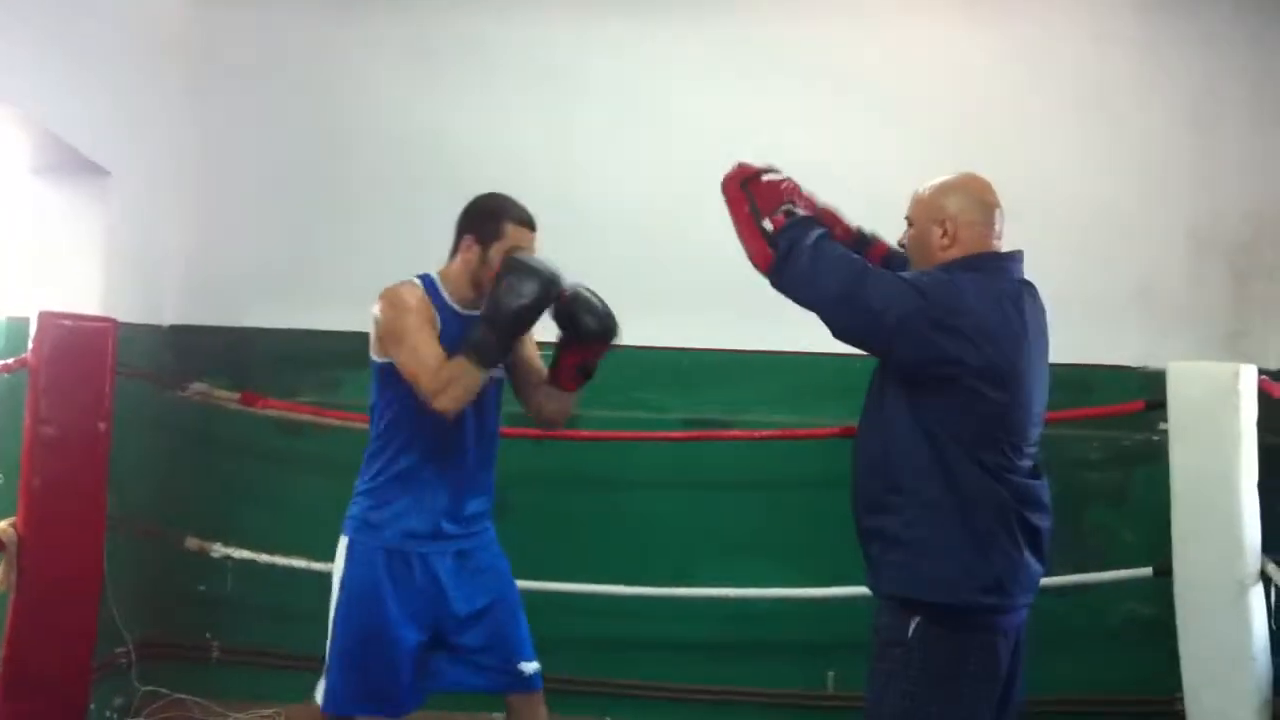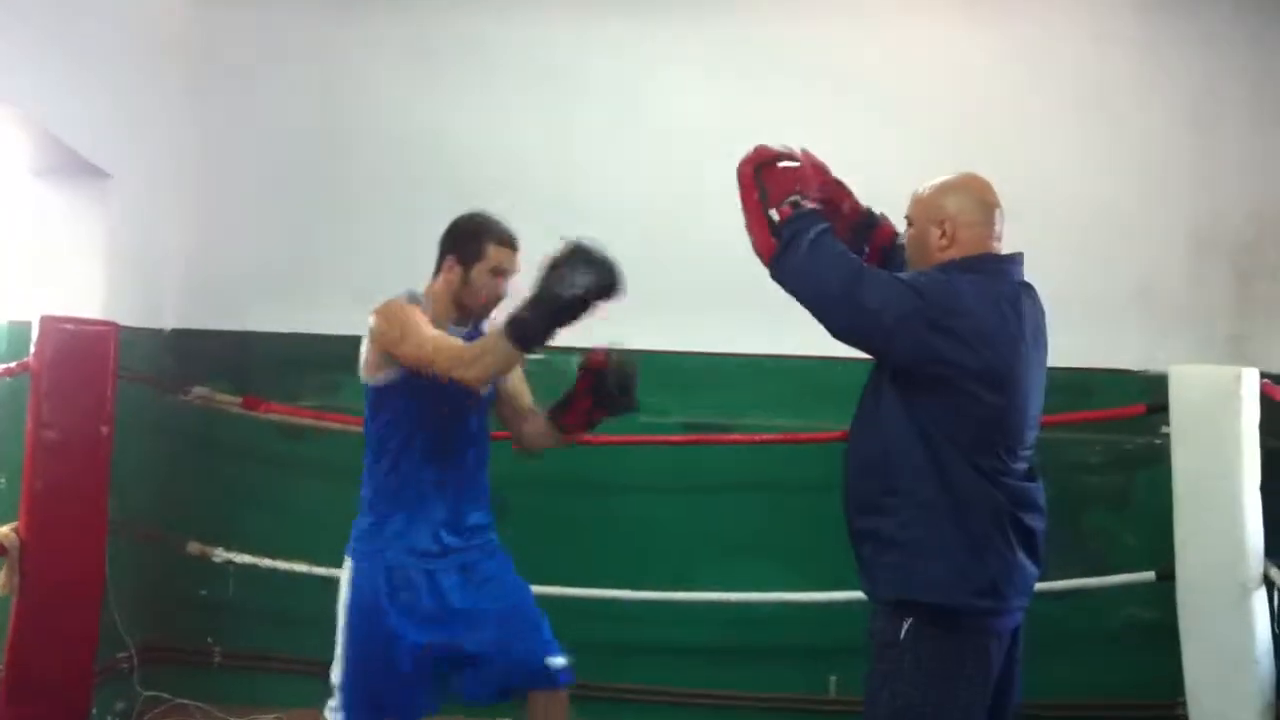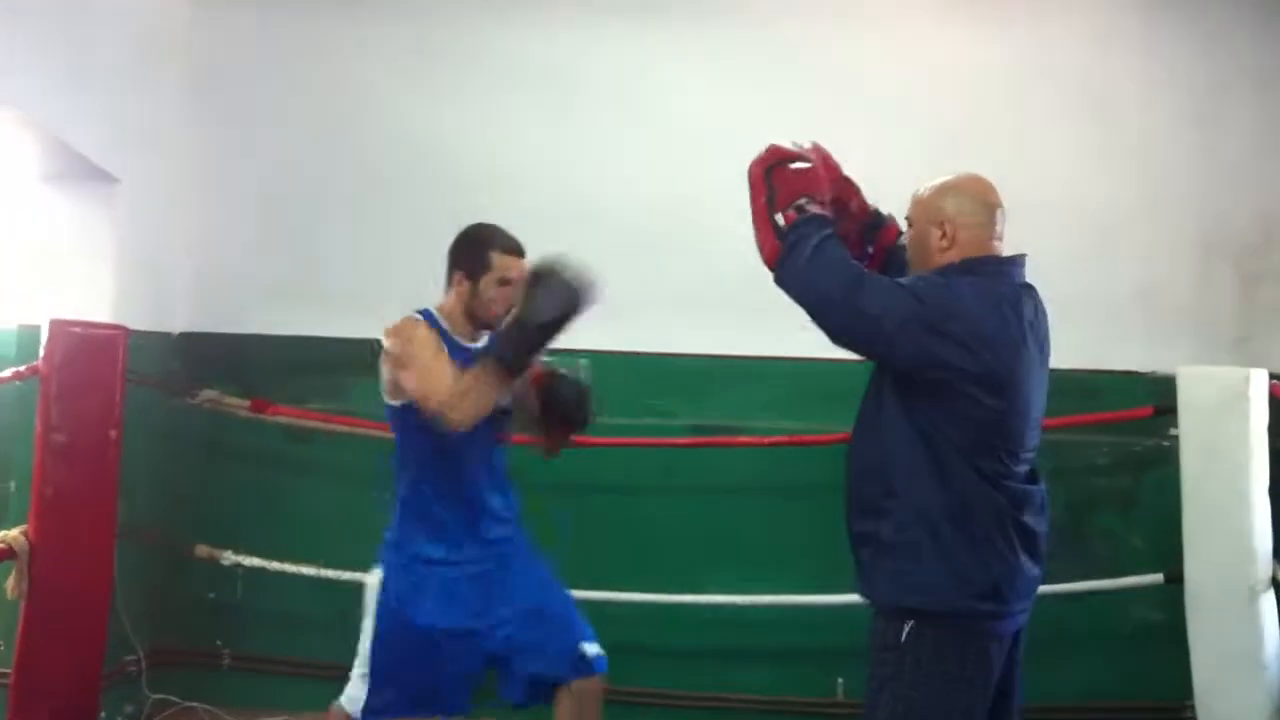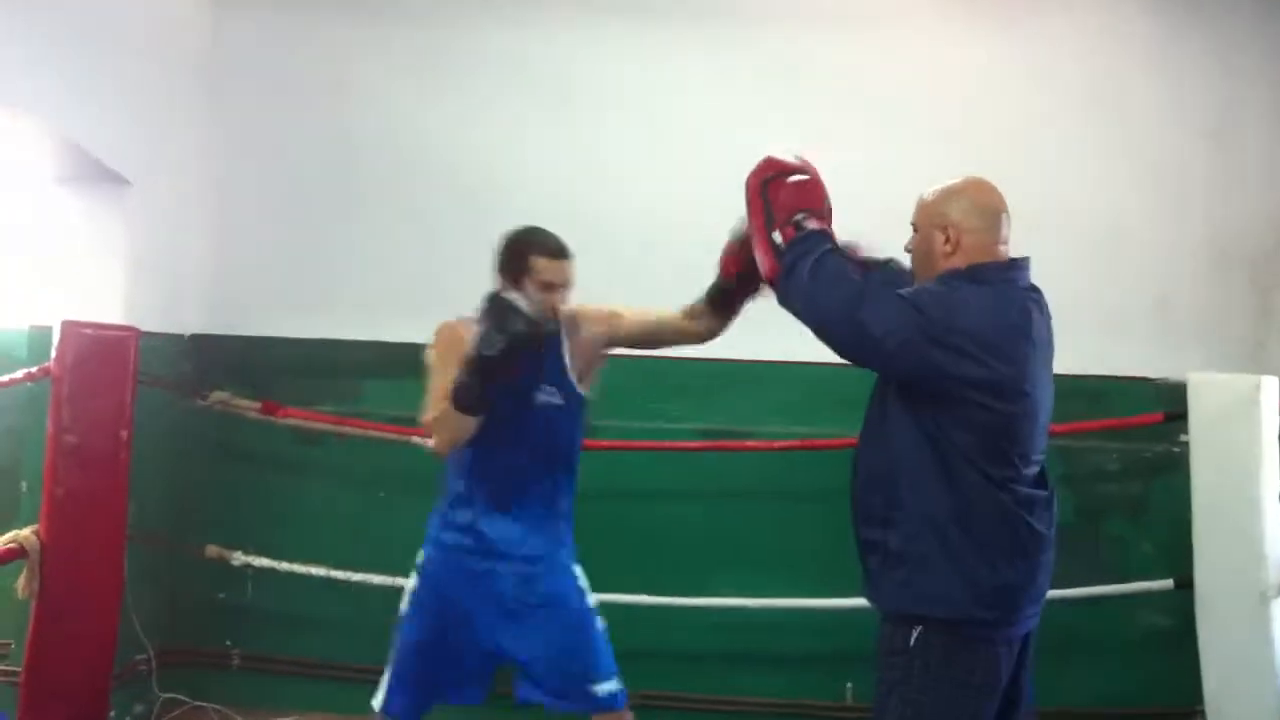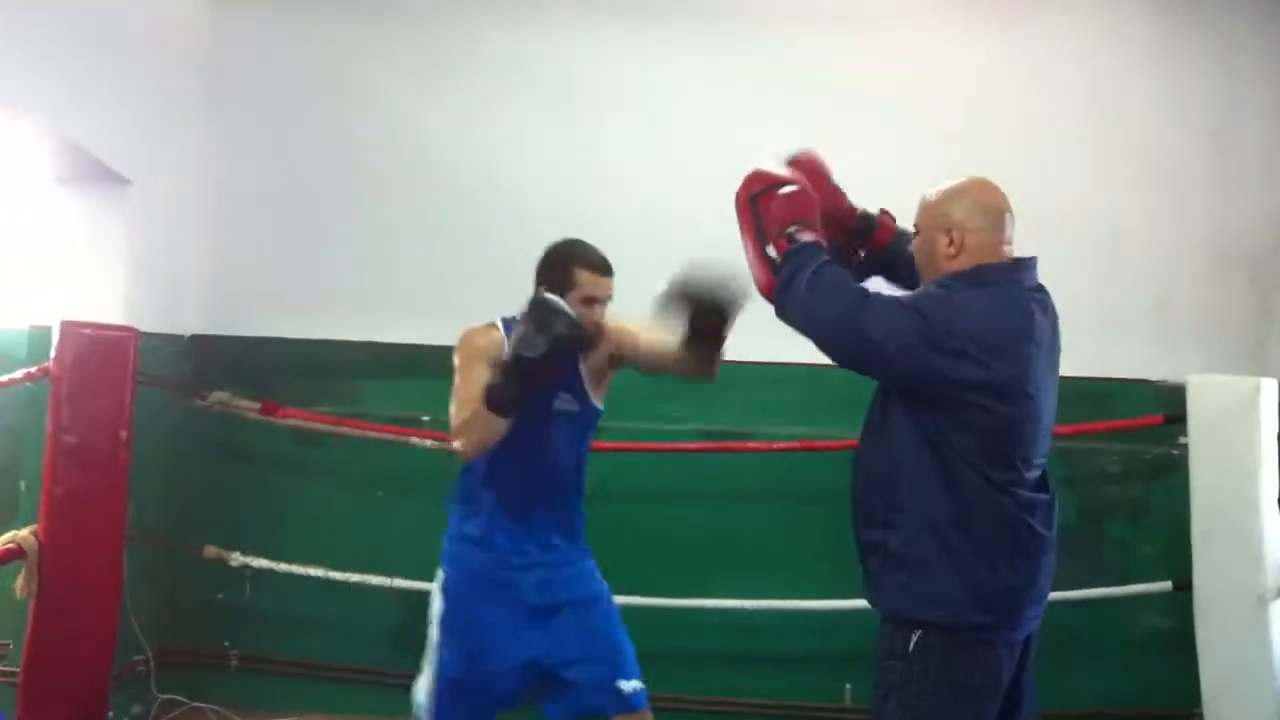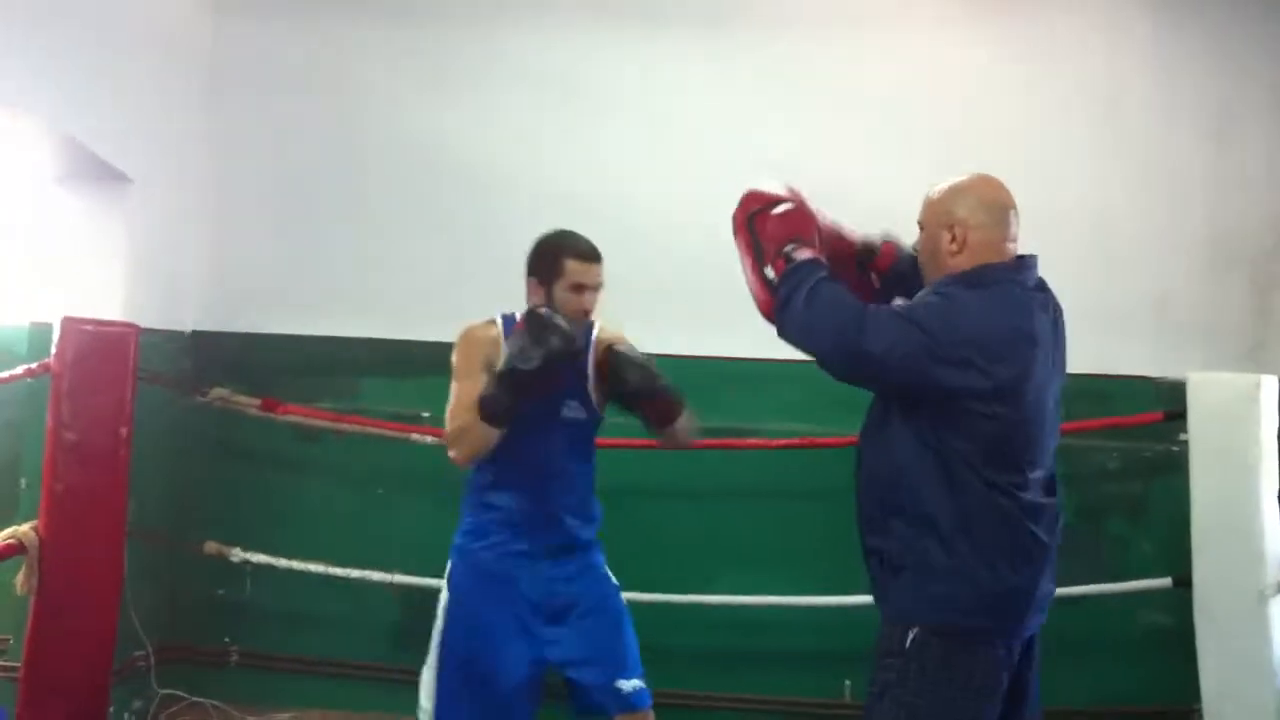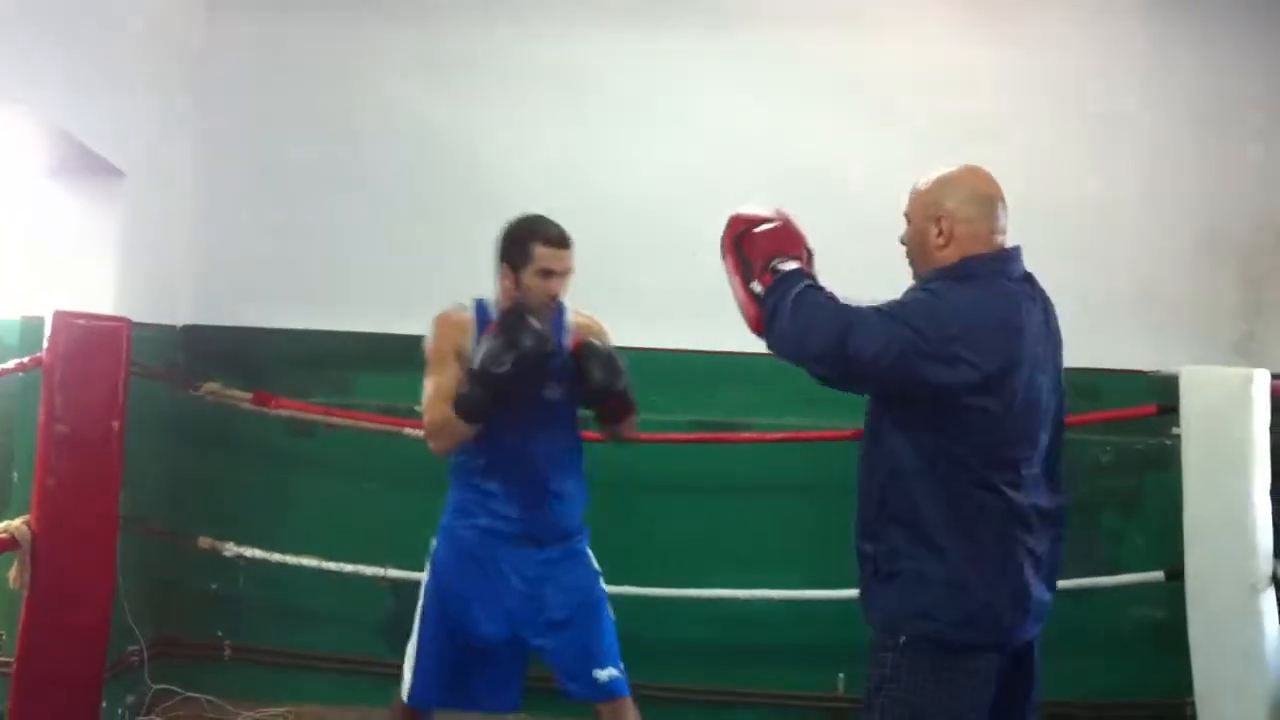
dt=0.1s
person 1, frame 1
left shoulder: (956, 306)
right shoulder: (1007, 298)
left elbow: (845, 291)
right elbow: (890, 285)
left wrist: (784, 220)
right wrist: (843, 234)
left hip: (944, 575)
right hip: (991, 569)
person 1, frame 2
left shoulder: (954, 308)
right shoulder: (1009, 300)
left elbow: (841, 291)
right elbow: (897, 281)
left wrist: (795, 212)
right wrist: (848, 218)
left hip: (940, 581)
right hip: (988, 574)
person 1, frame 3
left shoulder: (955, 311)
right shoulder: (1009, 301)
left elbow: (842, 296)
right elbow: (904, 280)
left wrist: (800, 216)
right wrist: (855, 219)
left hip: (940, 586)
right hip: (991, 576)
person 1, frame 4
left shoulder: (962, 318)
right shoulder: (1015, 303)
left elbow: (849, 313)
right elbow: (895, 292)
left wrist: (798, 228)
right wrist: (835, 251)
left hip: (950, 590)
right hip: (999, 582)
person 1, frame 5
left shoulder: (963, 320)
right shoulder: (1020, 303)
left elbow: (848, 321)
right elbow: (897, 257)
left wrist: (794, 240)
right wrist: (855, 226)
left hip: (950, 594)
right hip: (1000, 584)
person 1, frame 6
left shoulder: (965, 322)
right shoulder: (1029, 305)
left elbow: (847, 336)
left wrist: (792, 255)
right wrist: (862, 258)
left hip: (948, 590)
right hip: (1010, 582)
person 1, frame 7
left shoulder: (954, 317)
right shoulder: (1020, 298)
left elbow: (834, 342)
left wrist: (779, 272)
left hip: (942, 598)
right hip: (1010, 585)
person 2, frame 1
left shoulder: (506, 310)
right shoulder: (403, 304)
left elbow: (550, 412)
right elbow: (443, 395)
left wrist: (579, 353)
right wrist: (498, 329)
left hip: (466, 535)
right hip: (387, 536)
person 2, frame 2
left shoulder: (493, 332)
right shoulder: (396, 321)
left elbow: (532, 437)
right elbow: (469, 366)
left wrist: (586, 402)
right wrist: (546, 307)
left hip: (467, 547)
right hip: (391, 551)
left knee: (546, 679)
person 2, frame 3
left shoulder: (503, 340)
right shoulder: (410, 340)
left elbow: (543, 439)
right elbow: (455, 413)
left wrist: (559, 411)
right wrist: (521, 339)
left hip: (500, 551)
right hip: (424, 558)
left knee: (583, 674)
person 2, frame 4
left shoulder: (585, 330)
right shoulder: (457, 339)
left elbow: (691, 327)
right elbow: (442, 438)
left wrist: (734, 282)
right wrist: (486, 368)
left hip: (542, 555)
right hip: (459, 553)
person 2, frame 5
left shoulder: (604, 342)
right shoulder: (482, 343)
left elbow: (694, 363)
right elbow: (467, 440)
left wrist: (707, 326)
right wrist: (521, 370)
left hip: (561, 563)
right hip: (478, 560)
person 2, frame 6
left shoulder: (604, 348)
right shoulder: (481, 343)
left elbow: (679, 436)
right elbow: (461, 448)
left wrist: (655, 399)
right wrist: (513, 381)
left hip: (572, 558)
right hip: (487, 559)
person 2, frame 7
left shoulder: (582, 332)
right shoulder: (456, 328)
left elbow: (621, 430)
right elbow: (438, 437)
left wrist: (612, 393)
right wrist: (486, 382)
left hip: (557, 544)
right hip: (472, 540)
